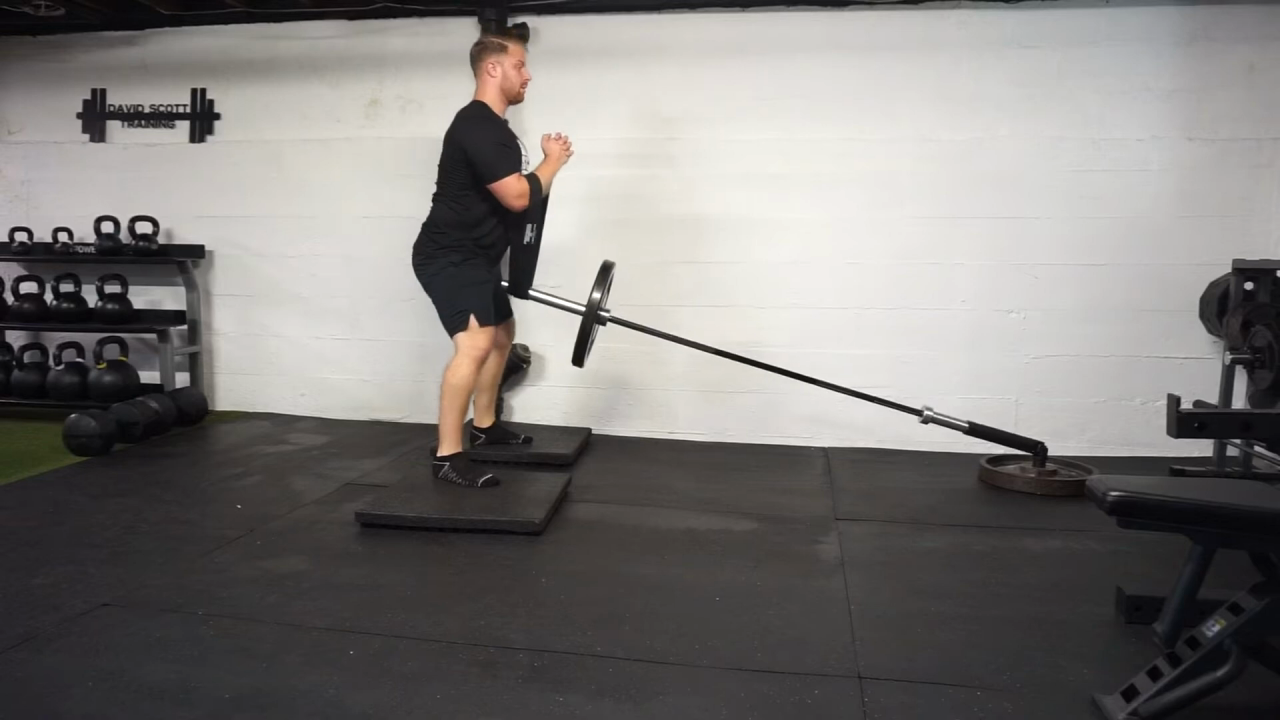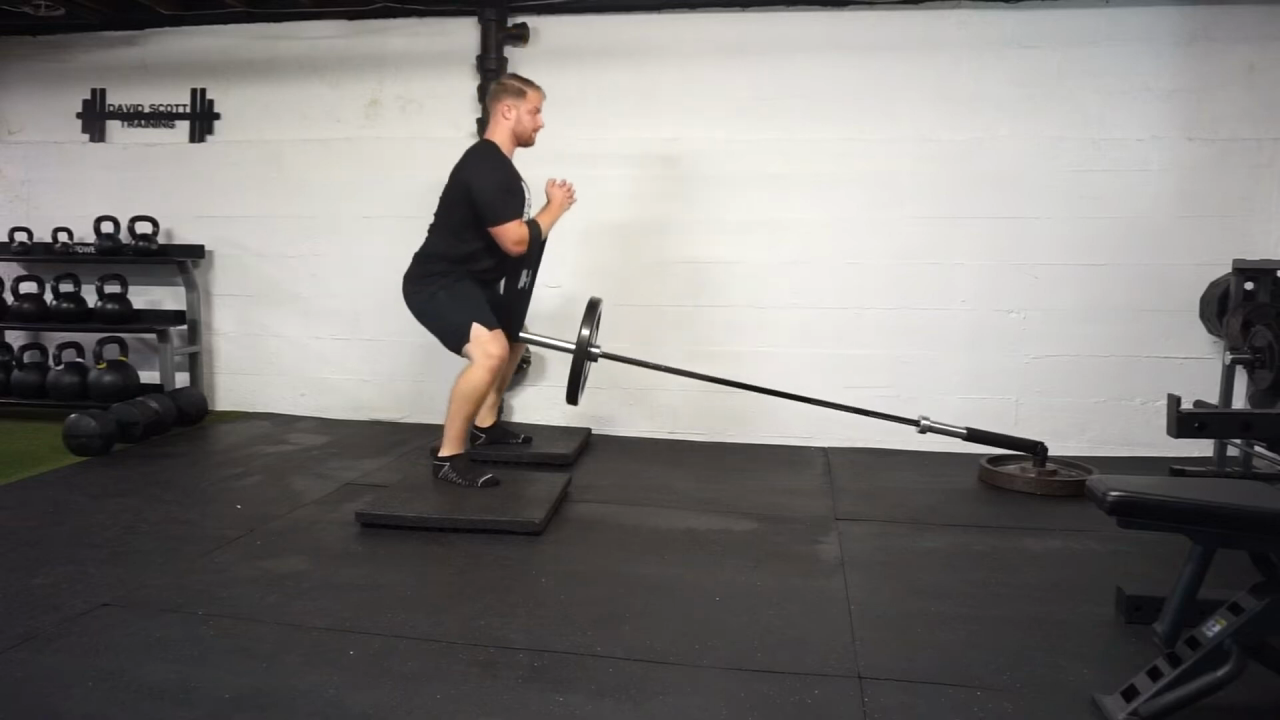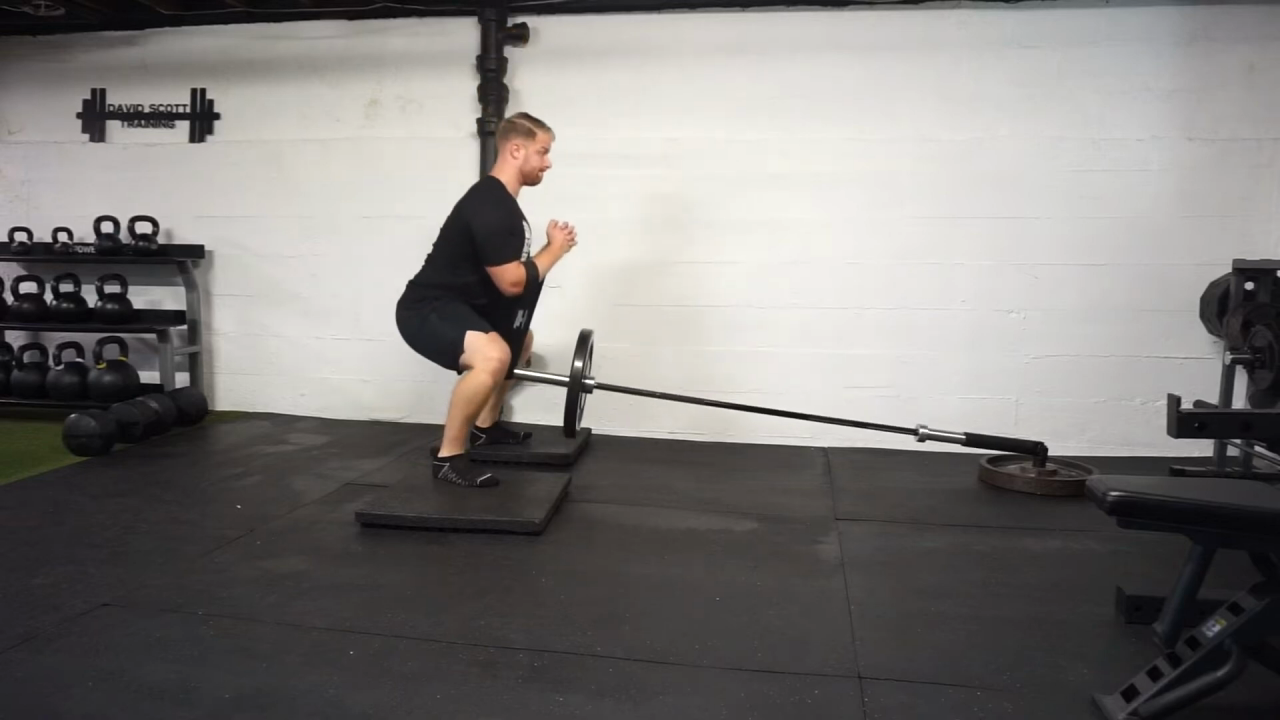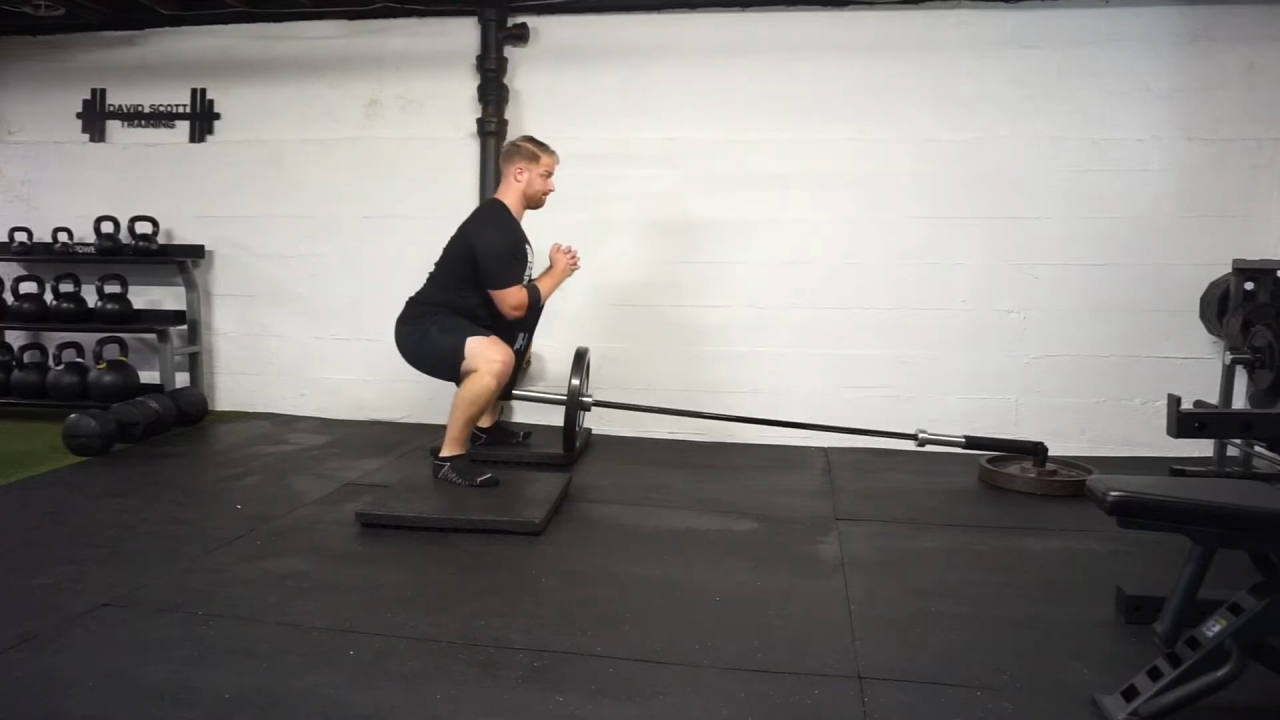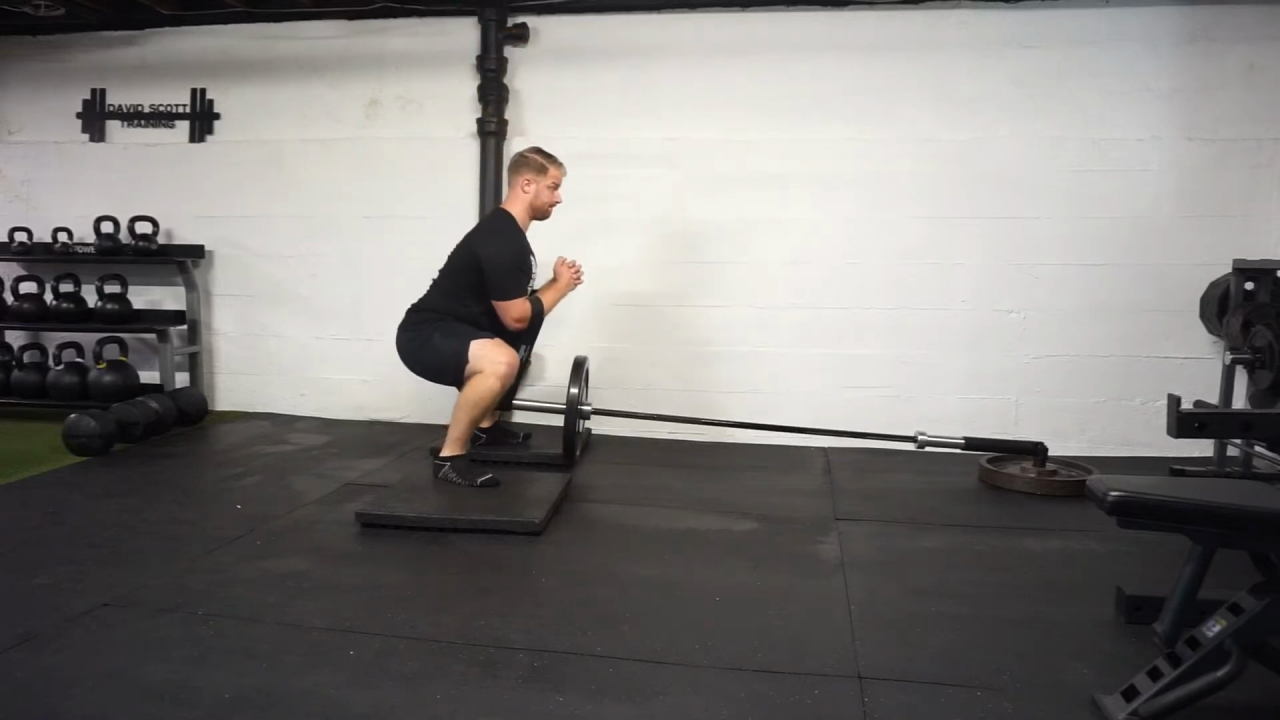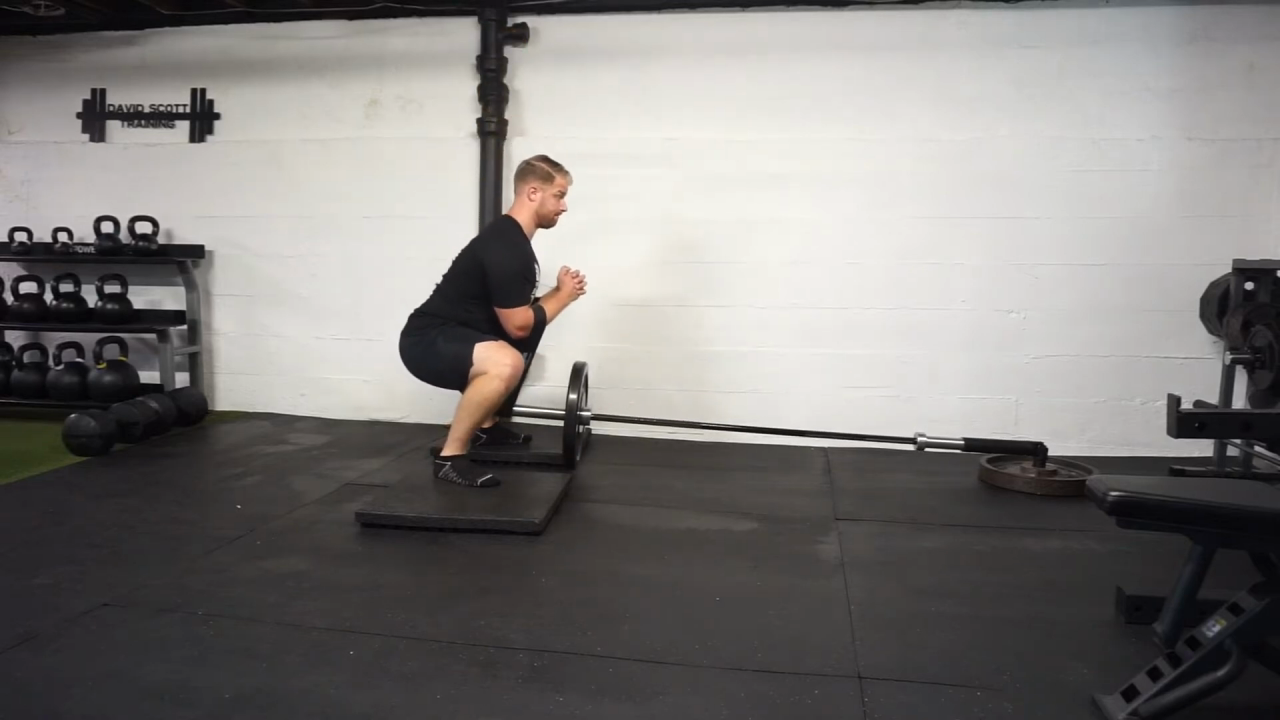
dt=0.4s
person 1, frame 1
left shoulder: (491, 124)
right shoulder: (477, 126)
left elbow: (512, 193)
right elbow: (518, 196)
right wrist: (554, 159)
left hip: (475, 255)
right hip: (451, 256)
left knee: (500, 335)
right knee: (475, 343)
left ankle: (485, 426)
right ankle: (448, 456)
person 1, frame 2
left shoulder: (496, 163)
right shoulder: (486, 168)
left elbow: (512, 235)
right elbow: (516, 241)
right wrist: (557, 206)
left hip: (469, 278)
right hip: (437, 282)
left knee: (513, 337)
right knee: (490, 350)
left ankle: (485, 425)
right ankle: (449, 456)
person 1, frame 3
left shoulder: (501, 201)
right shoulder: (490, 207)
left elbow: (510, 276)
right elbow: (512, 283)
right wrist: (556, 248)
left hip: (462, 303)
right hip: (427, 310)
left knee: (520, 340)
right knee: (493, 356)
left ankle: (485, 426)
right ankle: (449, 457)
person 1, frame 4
left shoulder: (504, 222)
right shoulder: (494, 231)
left elbow: (511, 298)
right elbow: (514, 306)
left wrist: (555, 271)
right wrist: (559, 272)
left hip: (455, 320)
right hip: (423, 328)
left knee: (518, 346)
right knee: (497, 360)
left ankle: (485, 426)
right ankle: (450, 458)
person 1, frame 5
left shoulder: (508, 232)
right shoulder: (500, 241)
left elbow: (514, 306)
right elbow: (516, 317)
left wrist: (558, 283)
right wrist: (563, 285)
left hip: (451, 328)
right hip: (424, 336)
left knee: (518, 351)
right knee: (502, 362)
left ankle: (485, 427)
right ankle: (450, 458)
person 1, frame 6
left shoulder: (512, 238)
right shoulder: (506, 249)
left elbow: (517, 315)
right elbow: (518, 325)
left wrist: (561, 292)
right wrist: (565, 295)
left hip: (452, 333)
right hip: (427, 340)
left knee: (522, 351)
right knee: (506, 364)
left ankle: (486, 427)
right ankle: (451, 458)
